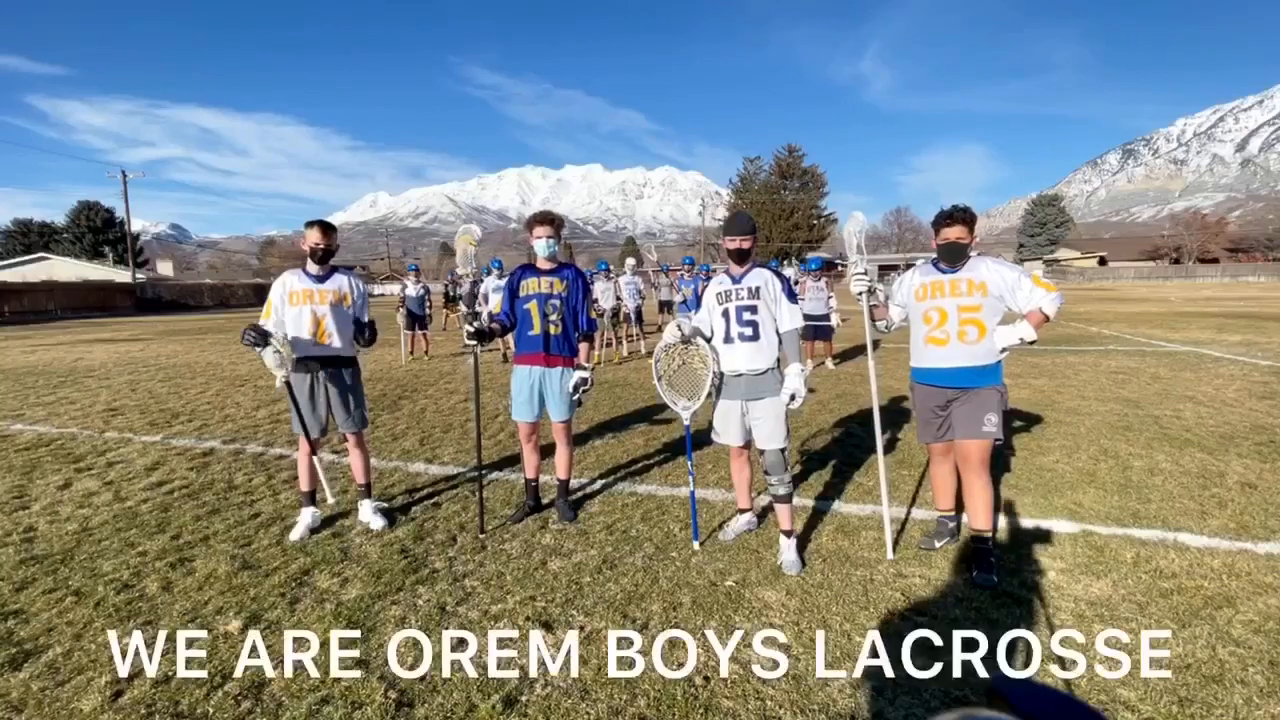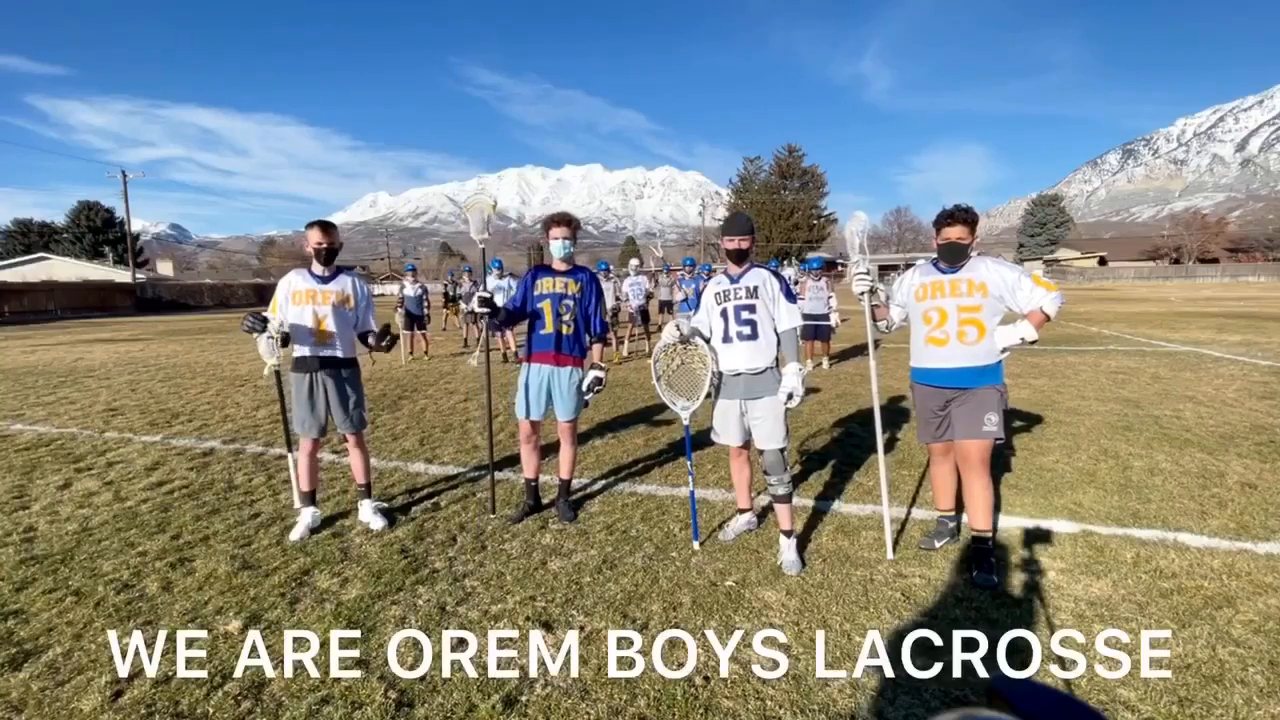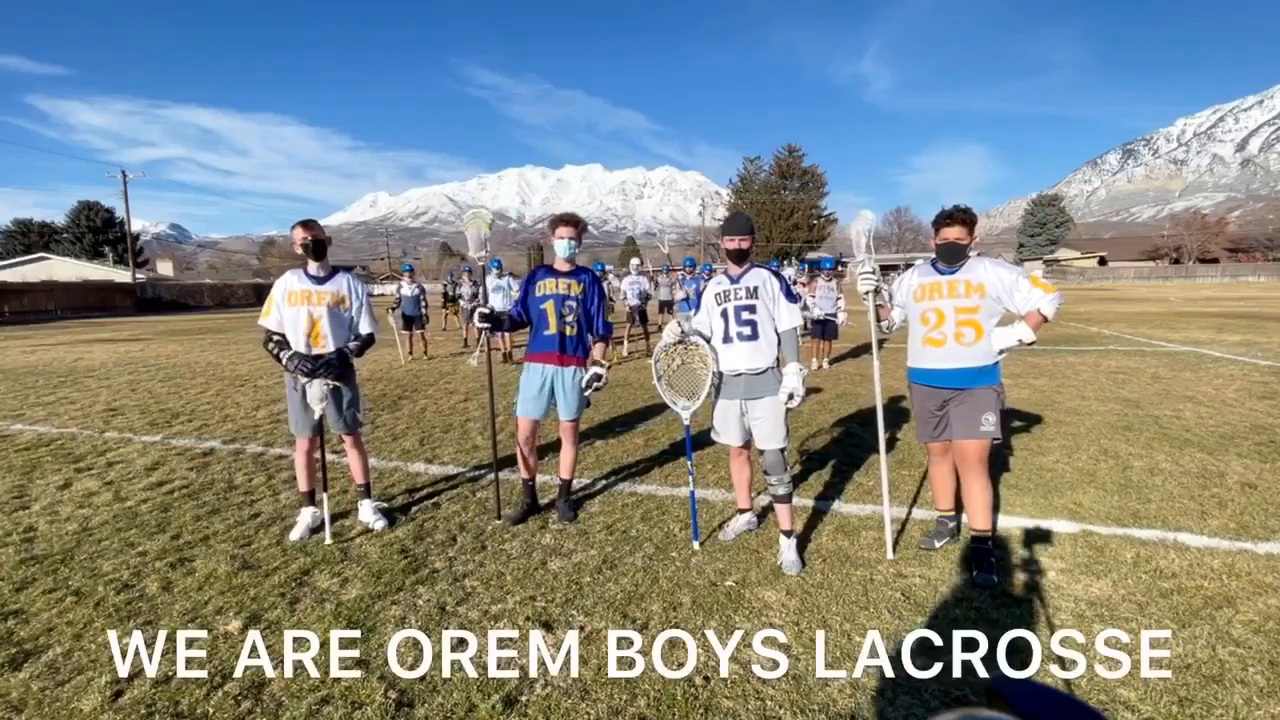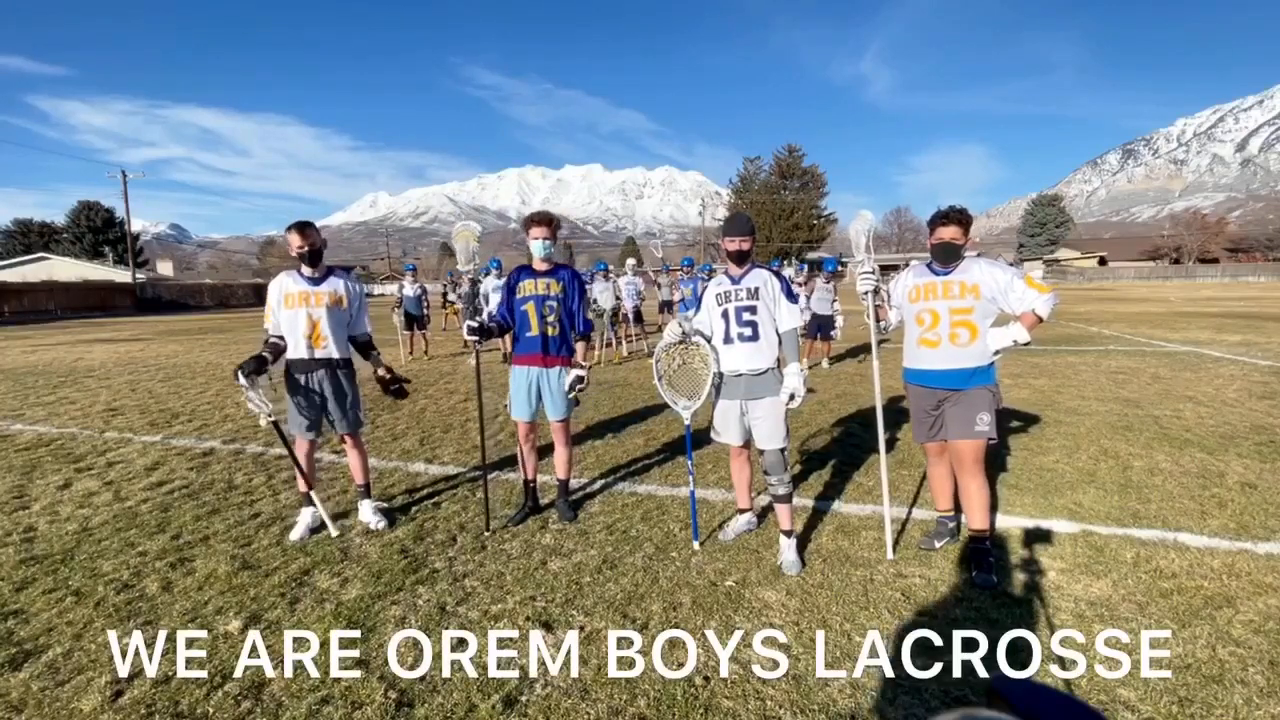
dt=0.7s
person 1, frame 1
left shoulder: (996, 272)
right shoulder: (914, 278)
left elbow: (1048, 296)
right elbow: (887, 319)
left wrist: (1018, 333)
right wrist: (870, 296)
left hip: (979, 383)
right hip: (929, 382)
left knee: (974, 462)
right knee: (940, 453)
left ankle: (983, 547)
right ankle: (947, 523)
person 1, frame 2
left shoulder: (995, 272)
right shoulder: (914, 278)
left elbow: (1048, 296)
right elbow: (888, 319)
left wrist: (1018, 333)
right wrist: (871, 296)
left hip: (979, 383)
right hip: (929, 383)
left knee: (974, 462)
right knee: (940, 453)
left ankle: (983, 547)
right ankle: (947, 523)
person 1, frame 3
left shoulder: (994, 273)
right shoulder: (913, 279)
left elbow: (1047, 297)
right elbow: (888, 320)
left wrist: (1017, 335)
right wrist: (875, 296)
left hip: (977, 383)
right hip: (926, 383)
left knee: (972, 462)
right knee: (939, 453)
left ankle: (983, 547)
right ankle: (946, 523)
person 1, frame 4
left shoulder: (989, 274)
right shoulder: (908, 279)
left elbow: (1042, 297)
right elbow: (885, 319)
left wrist: (1011, 334)
right wrist: (872, 296)
left hip: (972, 383)
right hip: (922, 383)
left knee: (969, 462)
right knee: (936, 454)
left ankle: (981, 547)
right ankle: (947, 523)
person 2, frame 1
left shoulder: (771, 280)
right shoulder: (714, 287)
left elbow: (789, 329)
right elbow: (705, 329)
left wrist: (795, 371)
right wrist: (684, 329)
left hip: (766, 381)
right hip: (728, 383)
left knee: (774, 458)
right knee: (737, 451)
left ankle: (787, 539)
right ankle: (745, 514)
person 2, frame 2
left shoulder: (769, 279)
right shoulder: (712, 287)
left elbow: (787, 327)
right elbow: (703, 329)
left wrist: (793, 370)
right wrist: (682, 328)
left hip: (764, 381)
right hip: (727, 382)
left knee: (773, 459)
right knee: (737, 450)
left ankle: (787, 539)
right ankle: (745, 514)
person 2, frame 3
left shoulder: (770, 279)
right shoulder: (712, 288)
left elbow: (787, 328)
right elbow: (704, 331)
left wrist: (793, 370)
right wrist: (683, 329)
left hip: (765, 381)
right hip: (727, 383)
left knee: (774, 458)
right knee: (736, 450)
left ankle: (787, 539)
right ankle: (745, 514)
person 2, frame 4
left shoulder: (771, 280)
right shoulder: (713, 288)
left elbow: (788, 328)
right elbow: (705, 330)
left wrist: (794, 370)
right wrist: (683, 328)
left hip: (765, 381)
right hip: (728, 383)
left knee: (774, 459)
right knee: (737, 450)
left ankle: (787, 539)
right ankle: (745, 514)
person 3, frame 1
left shoulder: (351, 283)
right shoulder: (286, 283)
left elbow: (363, 334)
right elbow: (275, 331)
left wrist: (368, 334)
right wrist: (258, 336)
left hip: (343, 368)
right hip: (305, 370)
left knee: (355, 438)
right knee: (307, 442)
left ankle: (366, 504)
right ankle: (308, 511)
person 3, frame 2
left shoulder: (354, 284)
right shoulder: (291, 282)
left elbow: (365, 331)
right elbow: (281, 335)
left wrist: (380, 340)
right wrist: (262, 328)
left hip: (344, 369)
right hip: (306, 370)
left knee: (355, 437)
right knee: (308, 442)
left ankle: (366, 504)
right ankle: (308, 511)
person 3, frame 3
left shoulder: (350, 284)
right shoulder: (286, 283)
left elbow: (366, 335)
right elbow: (271, 337)
left wrist: (342, 356)
right wrist: (289, 358)
left hip: (338, 373)
right hip: (300, 375)
left knee: (351, 437)
right knee: (304, 442)
left ankle: (366, 504)
right ankle: (308, 511)
person 3, frame 4
left shoulder: (347, 284)
right shoulder: (280, 285)
left elbow: (360, 336)
right elbow: (277, 337)
left wrist: (381, 368)
right wrist: (261, 361)
left hip: (339, 371)
right hip: (300, 374)
left knee: (351, 438)
right knee: (303, 443)
left ankle: (366, 503)
right ankle: (308, 510)
person 4, frame 1
left shoulder: (572, 276)
right shoulder: (520, 276)
left elbow: (585, 327)
right elbow: (507, 320)
left wrist: (584, 367)
right wrist: (487, 331)
left hip: (561, 365)
right hip: (525, 364)
left knee: (562, 431)
right knee: (527, 434)
left ankle: (562, 497)
right ankle: (531, 498)
person 4, frame 2
left shoulder: (586, 278)
right shoulder: (534, 276)
left elbow: (597, 328)
right elbow: (514, 313)
left wrist: (597, 366)
right wrist: (494, 311)
left hip: (570, 365)
right hip: (535, 363)
left knee: (567, 431)
right knee: (528, 432)
left ankle: (563, 497)
right ankle: (531, 498)
person 4, frame 3
left shoulder: (588, 279)
right shoulder: (536, 276)
left elbow: (600, 328)
right elbow: (520, 317)
left wrist: (598, 364)
right wrist: (496, 321)
left hip: (573, 365)
right hip: (537, 363)
left knee: (569, 432)
right knee: (525, 434)
left ankle: (564, 497)
right ankle: (529, 499)
person 4, frame 4
left shoulder: (568, 276)
right shoulder: (517, 277)
left elbow: (581, 325)
right elbow: (504, 320)
left wrist: (580, 364)
right wrist: (485, 330)
left hip: (558, 365)
right hip: (523, 364)
left knee: (561, 432)
right knee: (525, 434)
left ankle: (563, 497)
right ankle: (530, 499)
